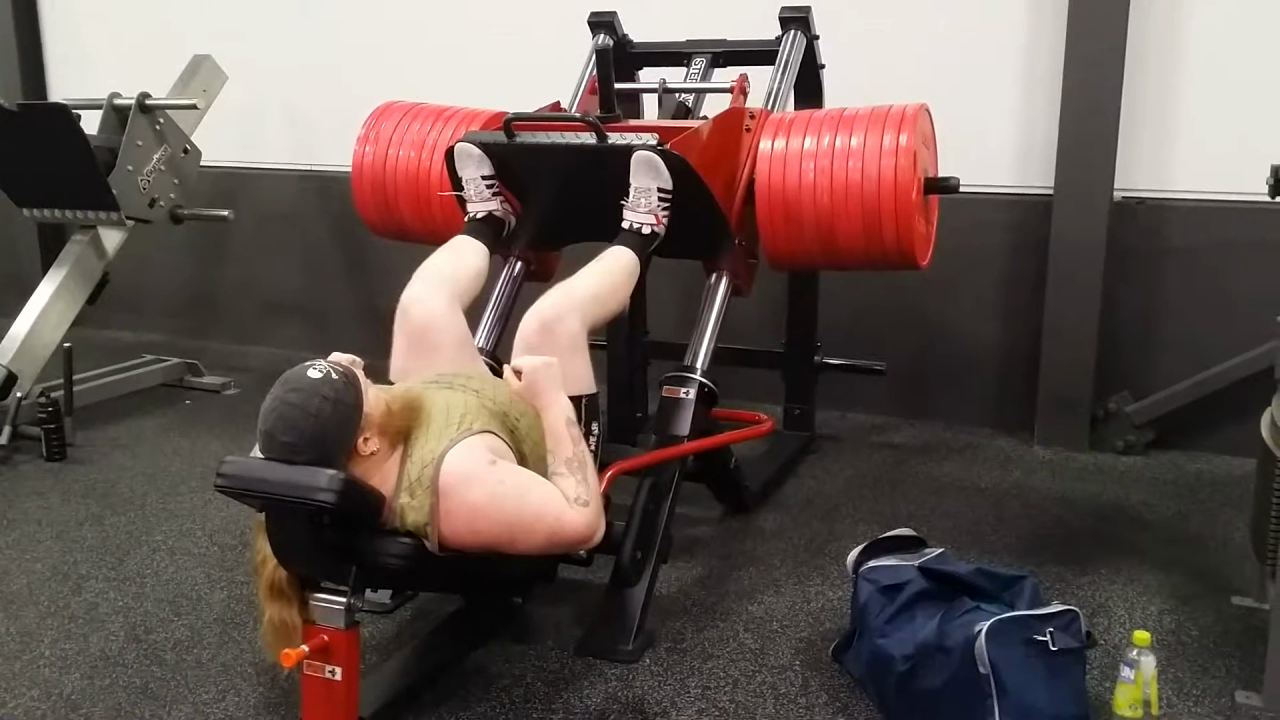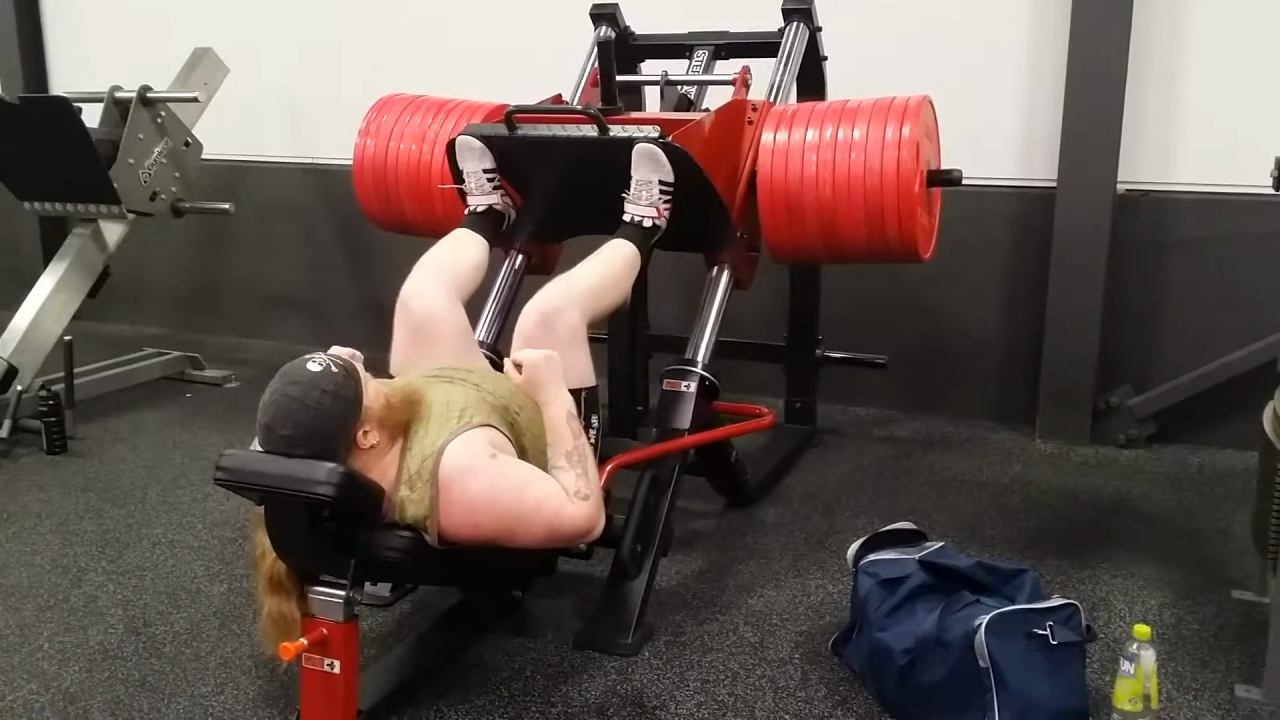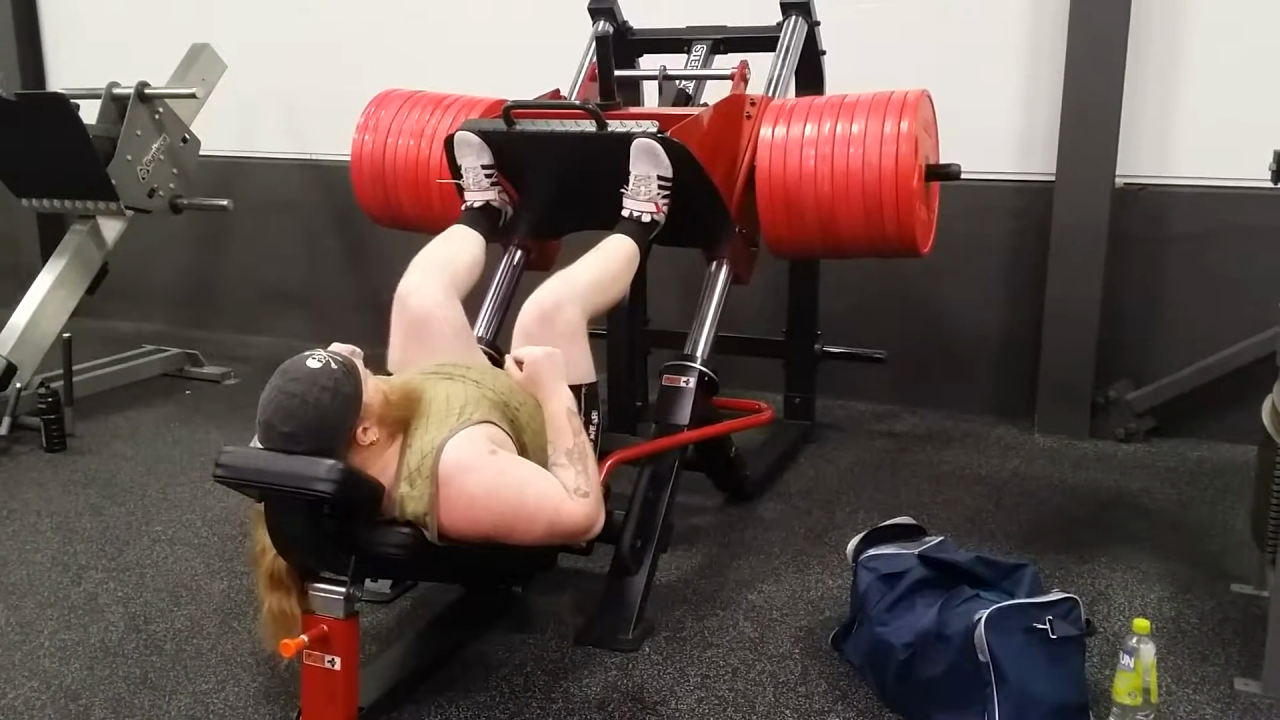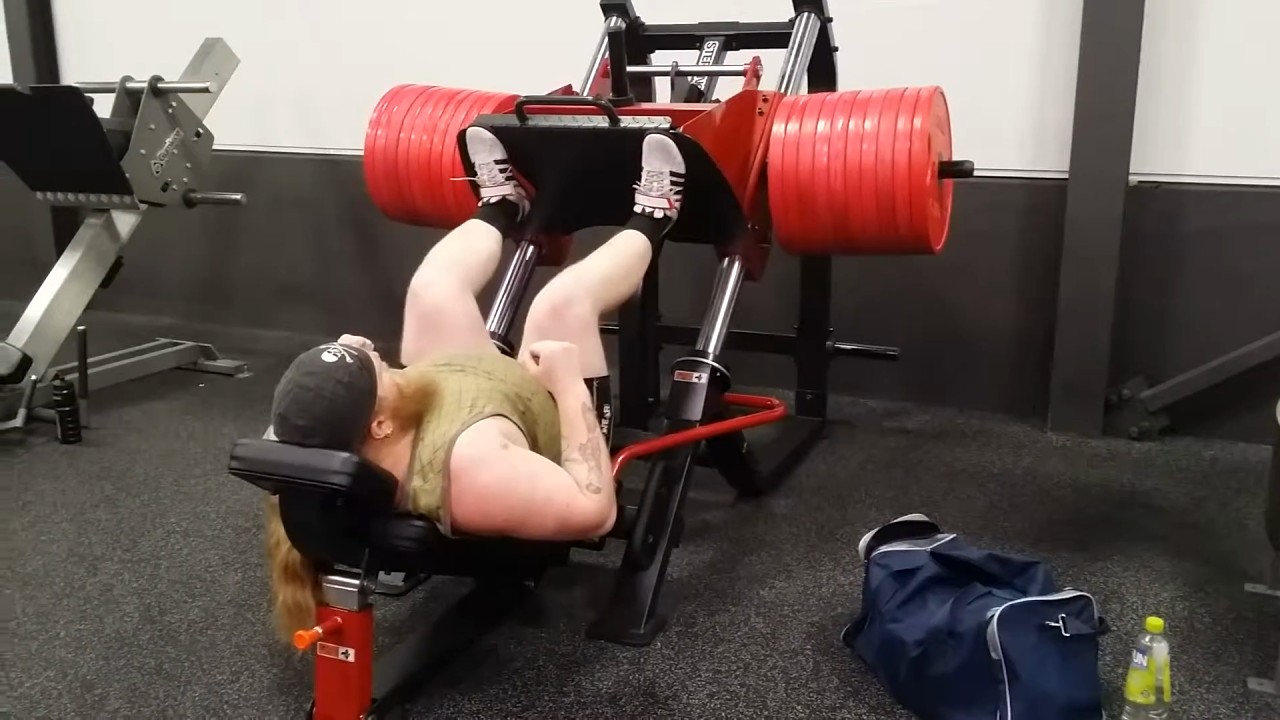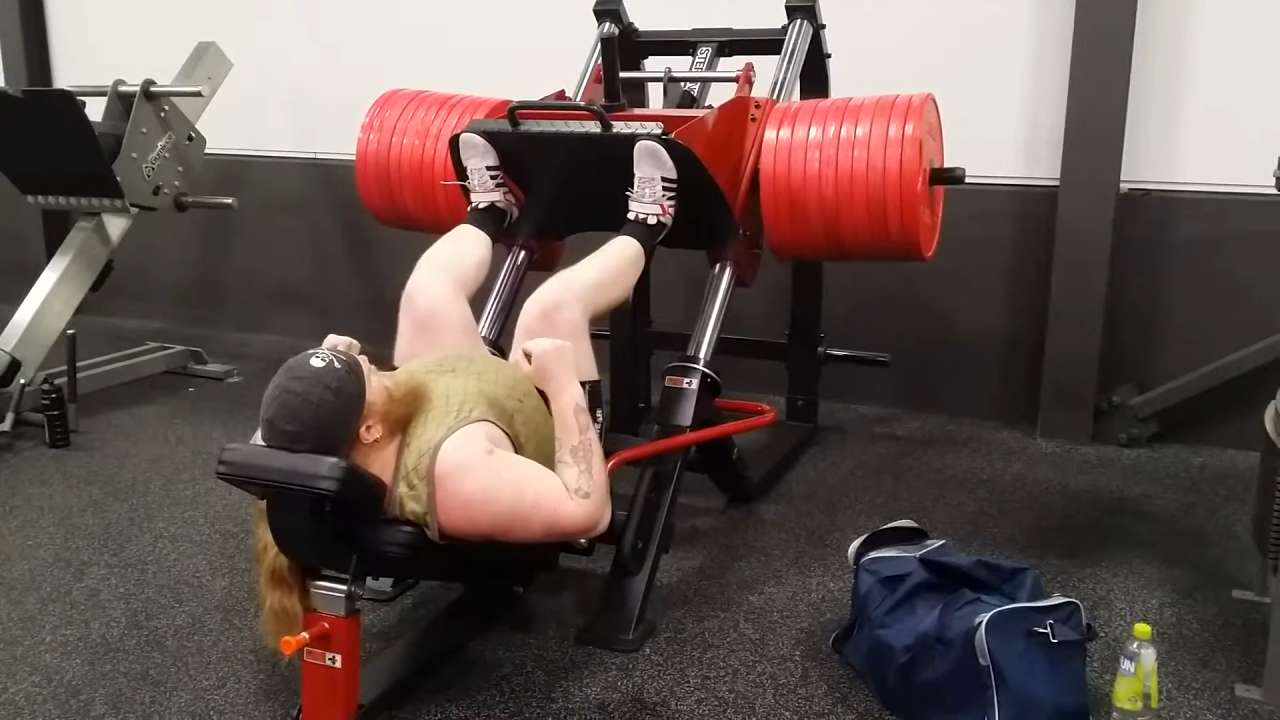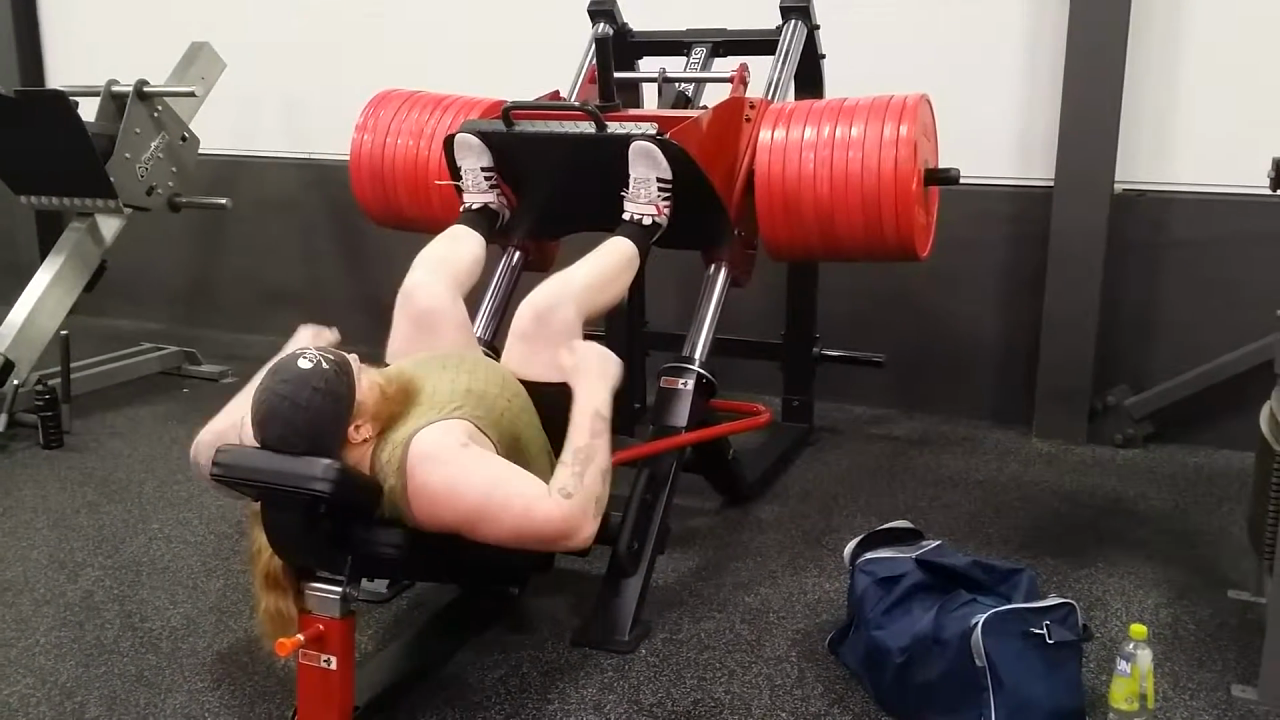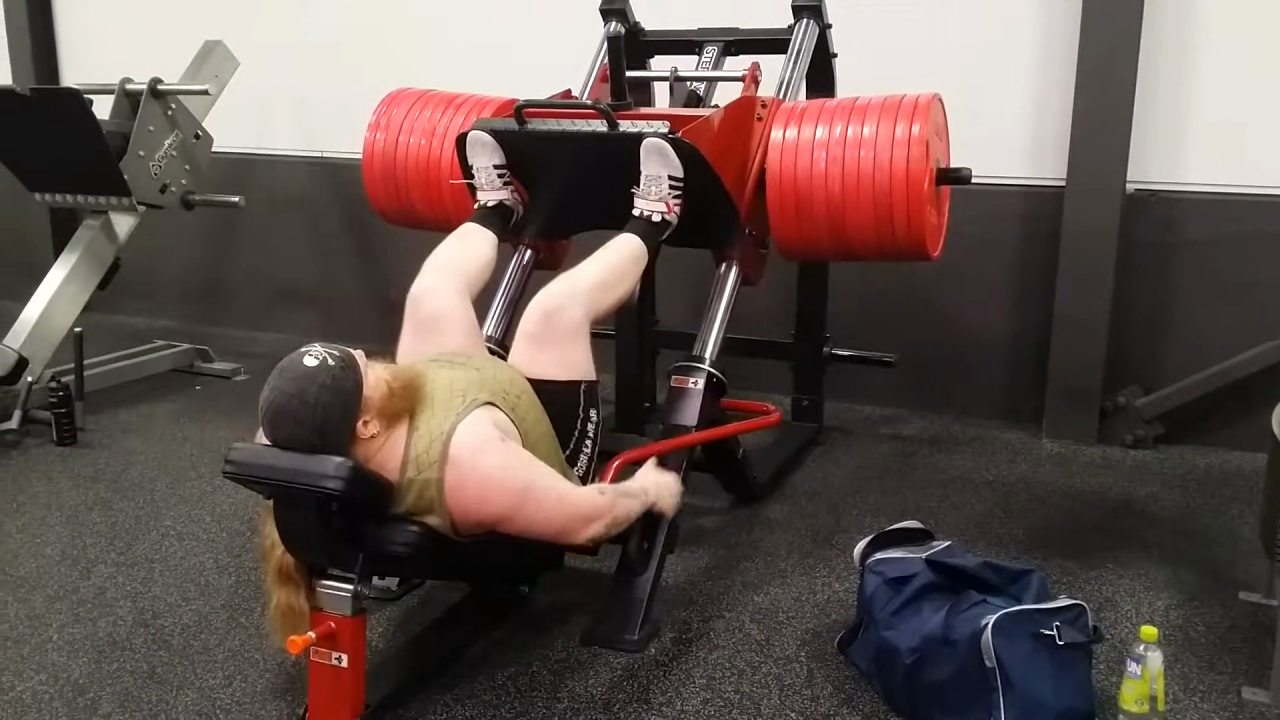
dt=0.4s
person 1, frame 1
left shoulder: (298, 462)
right shoulder: (456, 483)
right elbow: (584, 525)
left wrist: (340, 386)
right wrist: (553, 402)
right hip: (543, 440)
left knee: (424, 304)
right knee: (552, 321)
left ankle: (487, 222)
right ankle: (638, 235)
person 1, frame 2
left shoulder: (299, 466)
right shoulder: (456, 475)
right elbow: (583, 518)
left wrist: (336, 379)
right wrist: (553, 396)
right hip: (544, 438)
left knee: (424, 297)
right knee: (551, 312)
left ankle: (487, 213)
right ankle: (638, 230)
person 1, frame 3
right shoulder: (457, 472)
right elbow: (583, 516)
left wrist: (334, 378)
right wrist: (554, 393)
right hip: (543, 432)
left knee: (421, 294)
right knee: (552, 309)
left ankle: (484, 210)
right ankle: (638, 224)
person 1, frame 4
right shoulder: (468, 466)
right elbow: (594, 512)
left wrist: (339, 376)
right wrist: (569, 389)
right hip: (556, 439)
left knee: (433, 289)
right knee: (562, 304)
left ankle: (501, 206)
right ankle: (650, 220)
person 1, frame 5
right shoulder: (455, 473)
right elbow: (588, 513)
left wrist: (326, 376)
right wrist: (563, 386)
right hip: (553, 455)
left knee: (428, 292)
right knee: (553, 308)
left ankle: (491, 210)
right ankle: (645, 226)
person 1, frame 6
left shoulder: (294, 458)
right shoulder: (430, 464)
left elbow: (207, 450)
right elbow: (572, 522)
left wrist: (288, 355)
right wrist: (593, 393)
right hip: (535, 471)
left knee: (425, 291)
right knee: (545, 312)
left ankle: (483, 212)
right ankle: (640, 227)
person 1, frame 7
left shoulder: (301, 453)
right shoulder: (463, 457)
right elbow: (584, 520)
right wrist: (646, 486)
right hip: (543, 470)
left knee: (433, 293)
right knee: (555, 310)
left ankle: (496, 208)
right ankle: (649, 224)
